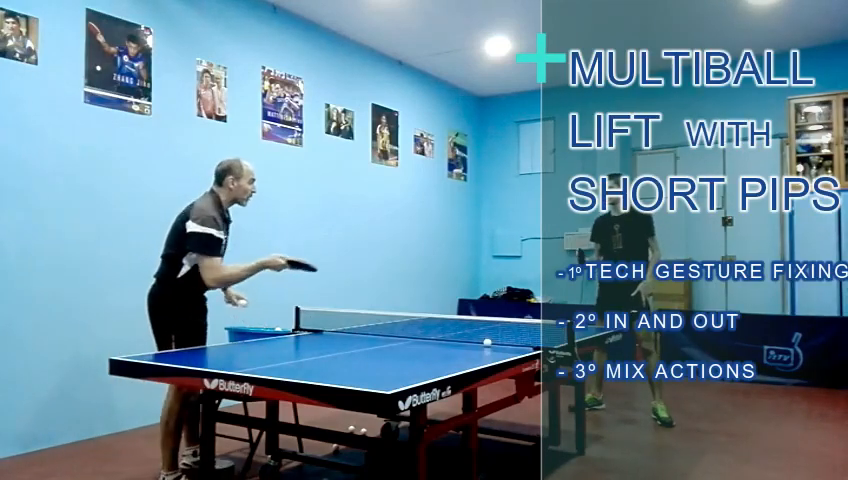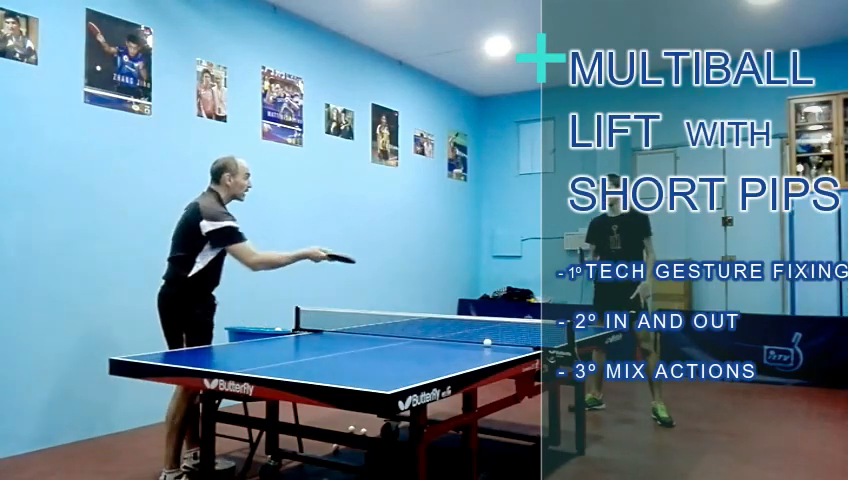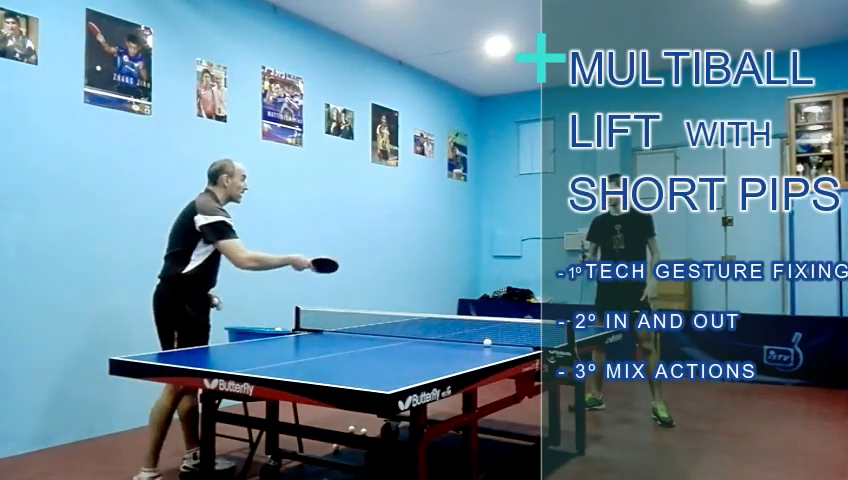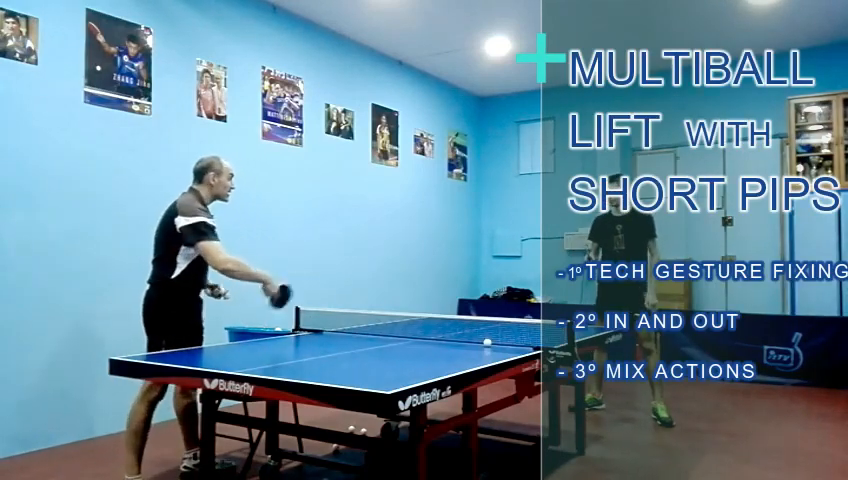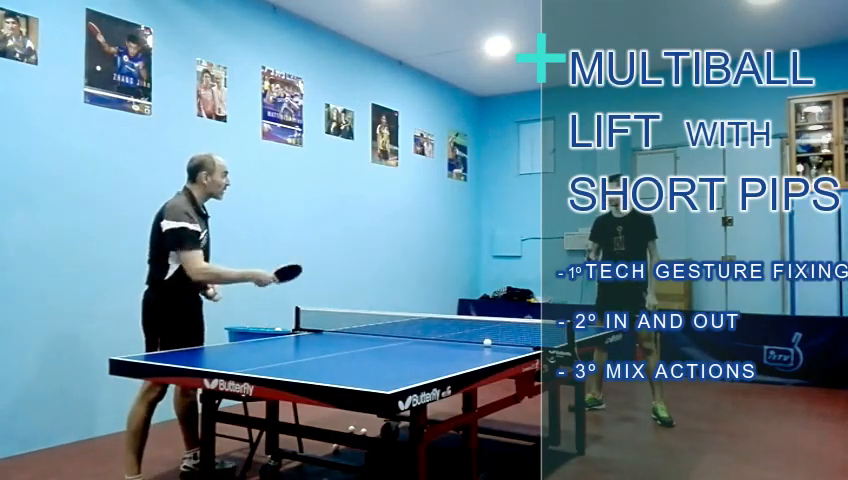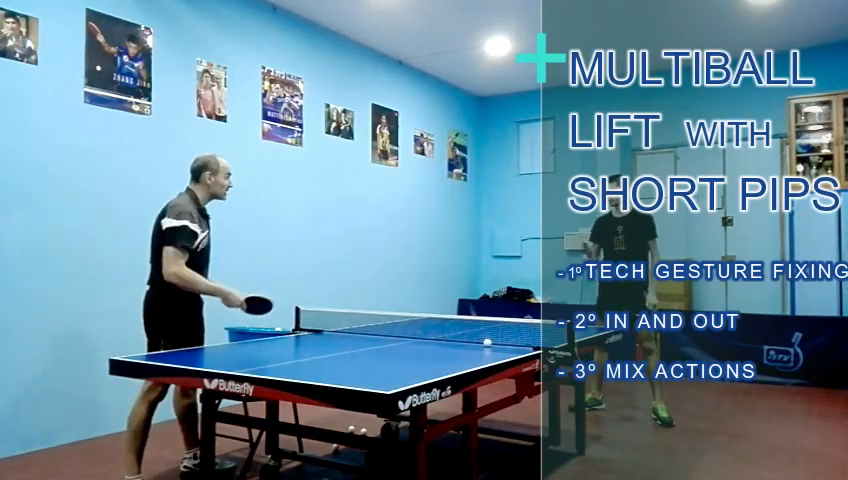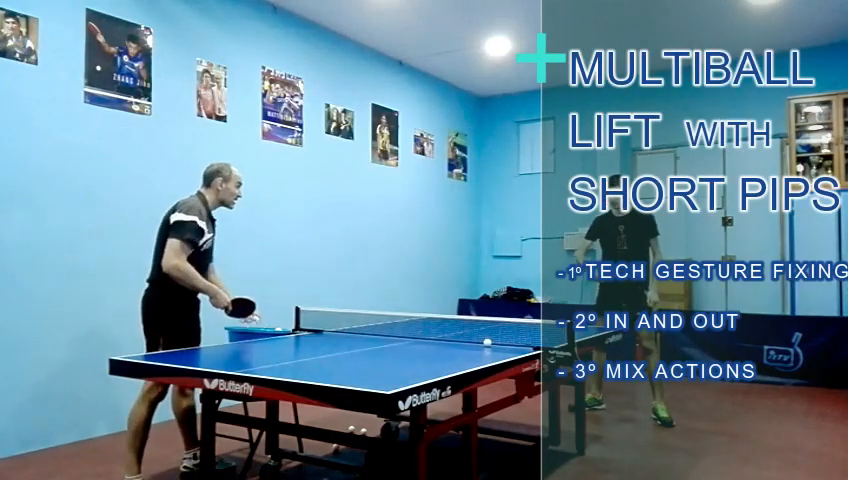
dt=0.4s
person 1, frame 1
left shoulder: (219, 213)
right shoulder: (204, 216)
right elbow: (212, 277)
left wrist: (227, 290)
right wrist: (263, 264)
left hip: (190, 302)
right hip: (172, 304)
right knee: (182, 385)
left ankle: (192, 453)
person 1, frame 2
left shoulder: (206, 207)
right shoulder: (213, 213)
right elbow: (255, 260)
right wrist: (304, 254)
left hip: (193, 301)
right hip: (182, 303)
right knee: (188, 384)
person 1, frame 3
left shoulder: (206, 209)
right shoulder: (209, 210)
right elbow: (243, 259)
left wrist: (206, 292)
right wrist: (290, 260)
left hip: (189, 302)
right hip: (178, 303)
right knee: (177, 383)
person 1, frame 4
left shoulder: (193, 209)
right shoulder: (190, 210)
right elbow: (222, 262)
left wrist: (206, 285)
right wrist: (264, 278)
left hip: (184, 305)
right hip: (168, 307)
right knee: (155, 387)
person 1, frame 5
left shoulder: (195, 210)
right shoulder: (179, 212)
right elbow: (197, 270)
left wrist: (204, 286)
right wrist: (253, 275)
left hip: (187, 307)
right hip: (166, 309)
right knee: (154, 387)
person 1, frame 6
left shoulder: (198, 212)
right shoulder: (181, 212)
right elbow: (173, 272)
left wrist: (216, 291)
right wrist: (222, 292)
left hip: (187, 309)
right hip: (167, 310)
left knee: (188, 382)
right knee: (156, 386)
person 1, frame 7
left shoulder: (204, 217)
right shoulder: (190, 210)
left elbow: (207, 272)
right elbow: (172, 264)
left wrist: (234, 304)
right wrist: (212, 293)
left hip: (183, 308)
right hip: (165, 308)
left knee: (185, 382)
right knee: (155, 386)
person 2, frame 1
left shoulder: (641, 217)
right shoulder: (600, 222)
left elbow: (655, 252)
left wrist: (647, 280)
left hip: (634, 289)
right hip: (607, 290)
left knee: (648, 345)
left ankle: (658, 404)
right ankle: (595, 396)
person 2, frame 2
left shoulder: (638, 218)
right shoulder: (597, 223)
left elbow: (650, 253)
left wrist: (646, 281)
left hip: (632, 290)
right hip: (605, 291)
left knee: (647, 345)
right knee: (598, 343)
left ankle: (657, 404)
right ankle: (595, 395)
person 2, frame 3
left shoulder: (641, 218)
right shoulder: (599, 222)
left elbow: (654, 252)
right elbow: (592, 254)
left wrist: (652, 281)
right wrist: (587, 260)
left hip: (636, 291)
right hip: (607, 290)
left knee: (648, 345)
right knee: (599, 343)
left ankle: (658, 404)
right ankle: (595, 396)
person 2, frame 4
left shoulder: (643, 219)
right shoulder: (600, 222)
left elbow: (654, 255)
right elbow: (594, 253)
left wrist: (651, 289)
right wrist: (592, 260)
left hip: (636, 291)
right hip: (608, 291)
left knee: (649, 345)
right knee: (600, 342)
left ankle: (658, 404)
right ankle: (595, 395)
person 2, frame 5
left shoulder: (643, 220)
right shoulder: (601, 222)
left elbow: (654, 257)
right elbow: (594, 254)
left wrist: (651, 291)
right wrist: (592, 259)
left hip: (636, 292)
right hip: (608, 291)
left knee: (649, 345)
right knee: (600, 343)
left ankle: (658, 404)
right ankle: (594, 395)
person 2, frame 6
left shoulder: (643, 219)
right shoulder: (601, 223)
left elbow: (654, 256)
right elbow: (594, 256)
left wrist: (652, 290)
right wrist: (590, 257)
left hip: (637, 291)
right hip: (609, 291)
left knee: (650, 345)
right knee: (600, 342)
left ankle: (658, 404)
right ankle: (594, 395)
person 2, frame 7
left shoulder: (644, 218)
right shoulder: (601, 222)
left elbow: (656, 254)
right elbow: (580, 252)
left wrist: (653, 287)
left hip: (638, 290)
right hip: (609, 290)
left knee: (649, 345)
left ankle: (658, 404)
right ankle: (595, 395)
